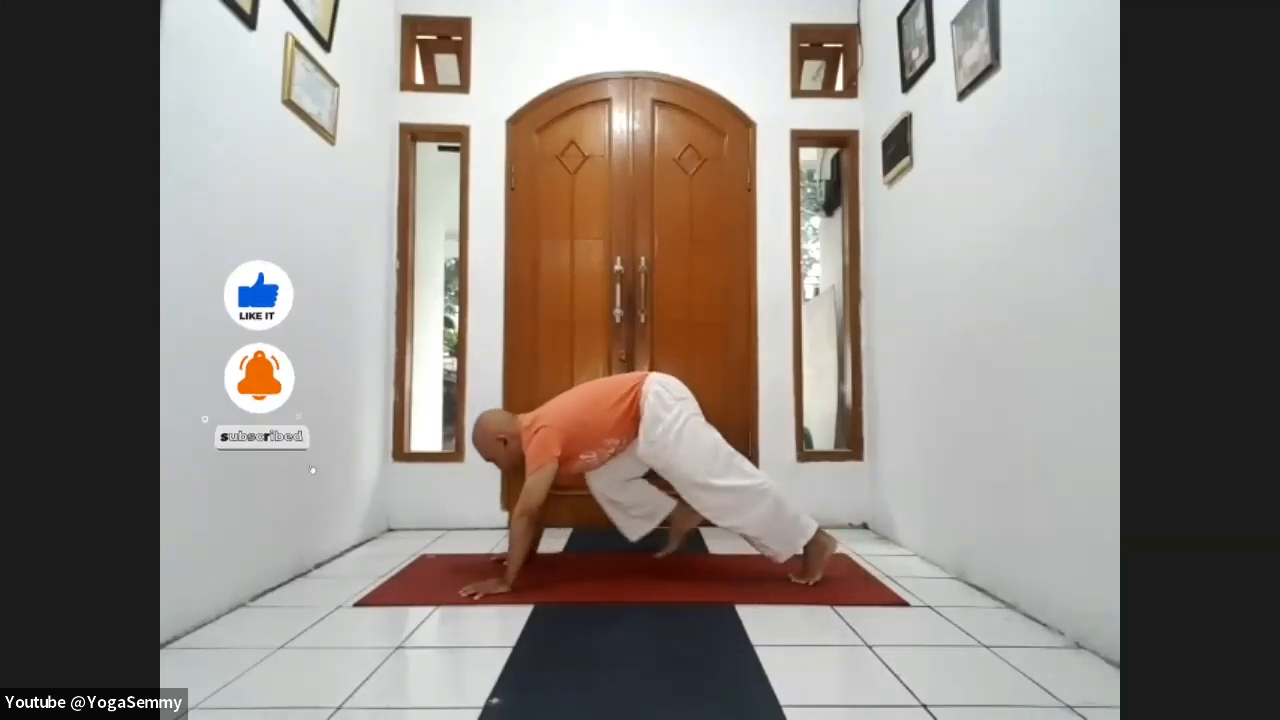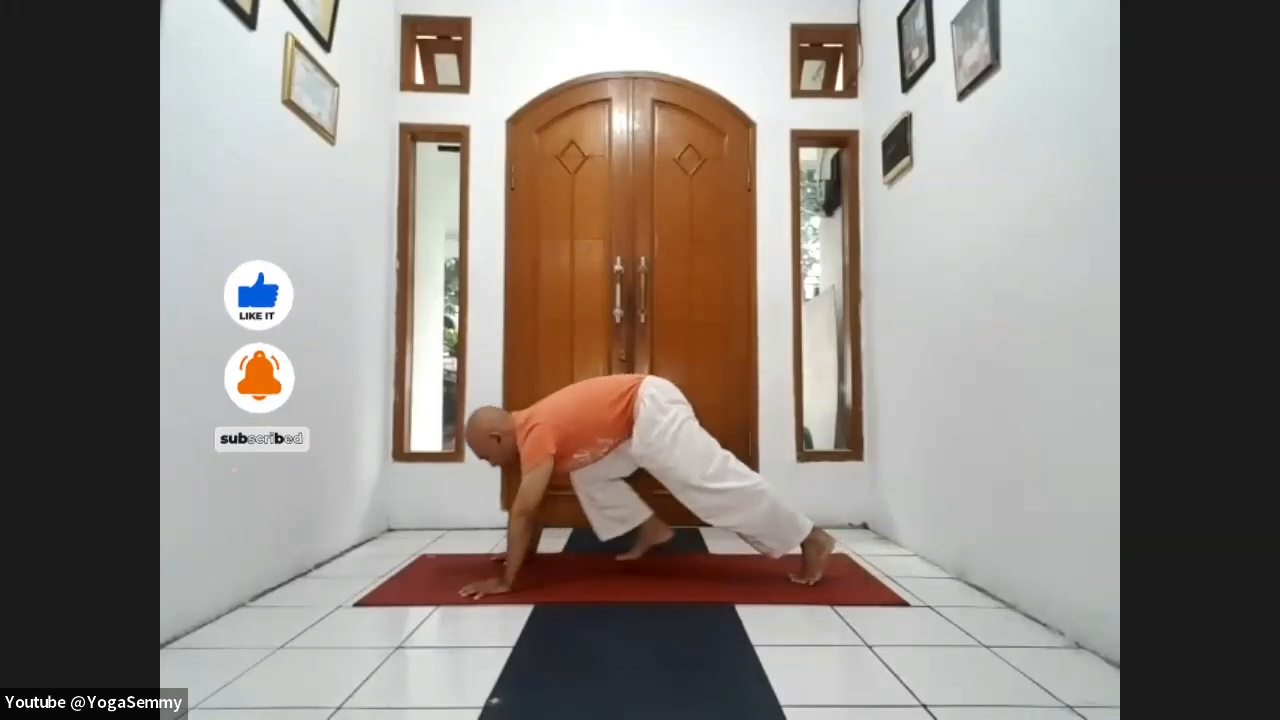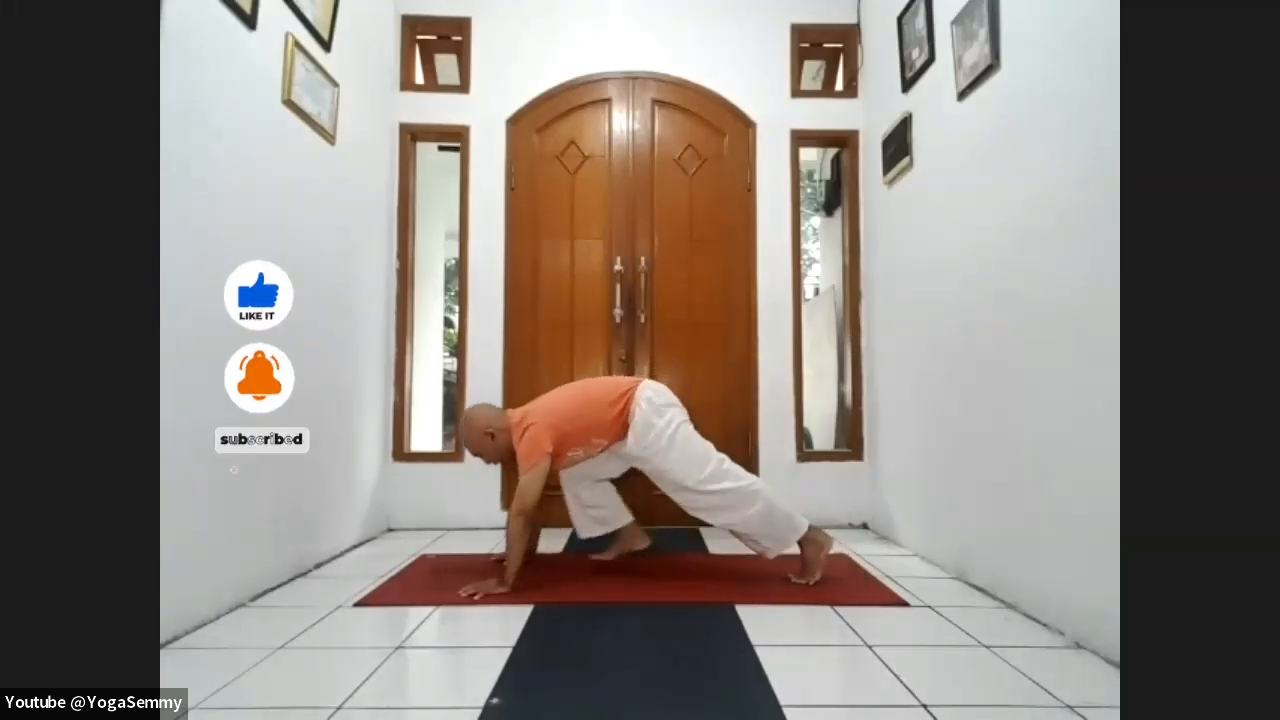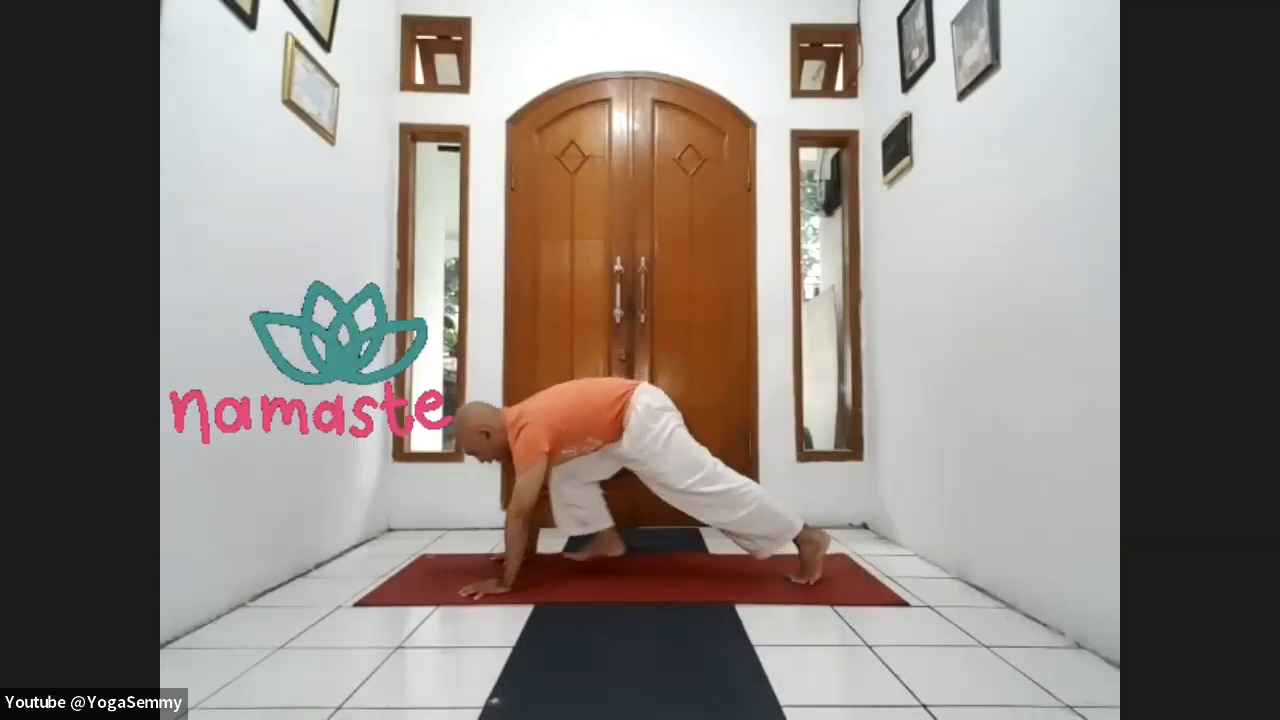
dt=0.2s
person 1, frame 1
left shoulder: (540, 436)
right shoulder: (535, 430)
left elbow: (525, 511)
right elbow: (533, 509)
left wrist: (505, 580)
right wrist: (525, 553)
left hip: (657, 405)
right hip: (645, 409)
left knee: (719, 480)
right knee: (604, 477)
left ankle: (813, 541)
right ankle: (679, 518)
person 1, frame 2
left shoulder: (534, 434)
right shoulder: (529, 428)
left elbow: (522, 511)
right elbow: (530, 508)
left wrist: (505, 580)
right wrist: (525, 552)
left hip: (651, 408)
right hip: (638, 413)
left knee: (713, 481)
right knee: (588, 475)
left ankle: (810, 539)
right ankle: (651, 529)
person 1, frame 3
left shoulder: (530, 432)
right shoulder: (524, 422)
left elbow: (521, 510)
right elbow: (528, 505)
left wrist: (505, 580)
right wrist: (524, 550)
left hip: (645, 412)
right hip: (631, 416)
left knee: (711, 482)
right knee: (576, 474)
left ankle: (810, 539)
right ankle: (629, 534)
person 1, frame 4
left shoulder: (525, 431)
right shoulder: (519, 419)
left elbow: (519, 511)
right elbow: (526, 502)
left wrist: (505, 581)
right wrist: (522, 550)
left hip: (640, 416)
right hip: (622, 420)
left knee: (707, 484)
right knee: (565, 472)
left ankle: (806, 538)
right ankle: (606, 540)
